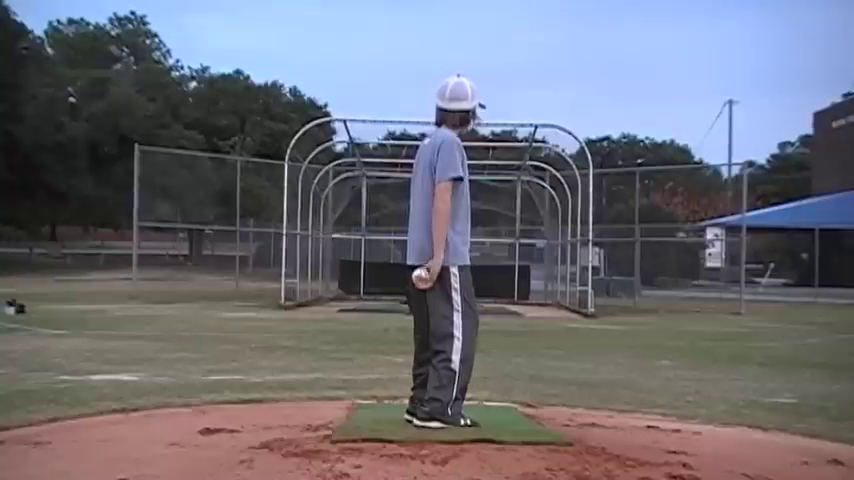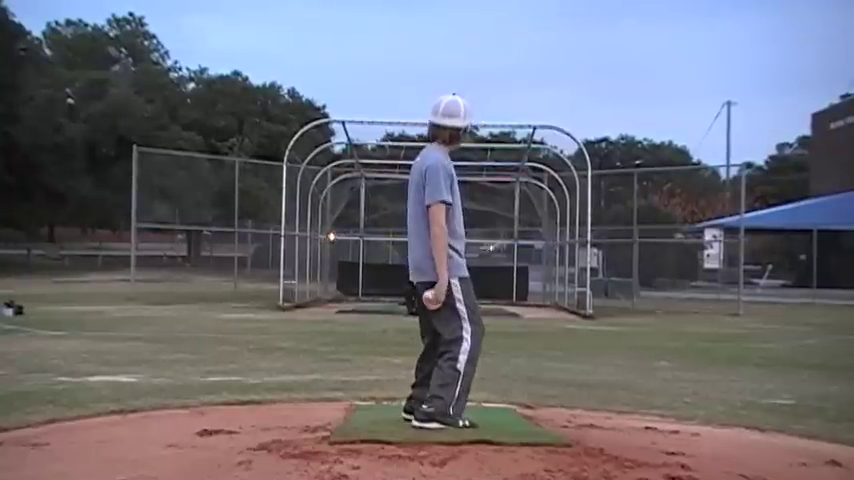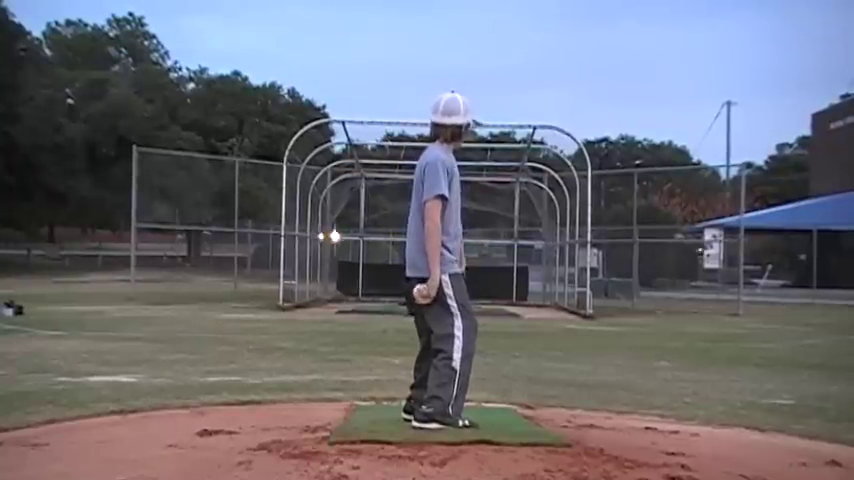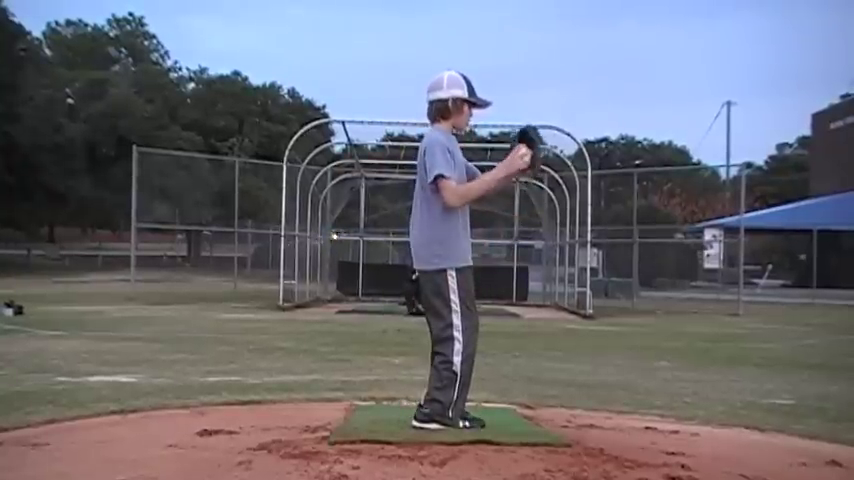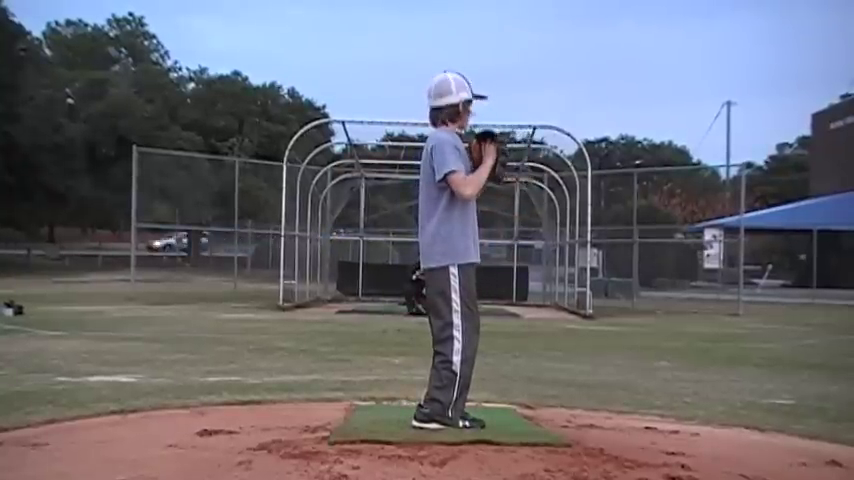
dt=1s
person 1, frame 1
left shoulder: (428, 143)
right shoulder: (449, 142)
right elbow: (442, 201)
right wrist: (439, 254)
left hip: (421, 255)
right hip: (446, 256)
left knee: (431, 333)
right knee: (456, 330)
left ankle: (422, 403)
right ankle: (438, 408)
person 1, frame 2
left shoulder: (424, 159)
right shoulder: (438, 163)
right elbow: (437, 222)
right wrist: (444, 276)
left hip: (424, 269)
right hip: (444, 269)
left knee: (439, 337)
right knee: (466, 334)
left ankle: (419, 402)
right ankle: (438, 409)
person 1, frame 3
left shoulder: (436, 158)
right shoulder: (439, 160)
right elbow: (432, 220)
left wrist: (459, 259)
right wrist: (436, 273)
left hip: (426, 266)
right hip: (437, 267)
left knee: (438, 335)
right knee: (459, 332)
left ankle: (419, 403)
right ankle: (437, 410)
person 1, frame 4
left shoulder: (448, 145)
right shoulder: (436, 142)
left elbow: (481, 183)
right elbow: (453, 196)
left wrist: (513, 164)
right wrist: (506, 170)
left hip: (442, 255)
right hip: (445, 257)
left knee: (451, 332)
right knee: (459, 331)
left ankle: (440, 407)
right ankle: (438, 410)
person 1, frame 5
left shoulder: (446, 142)
right shoulder: (444, 141)
left elbow: (467, 191)
right elbow: (466, 189)
left wrist: (484, 164)
right wrist: (488, 160)
left hip: (447, 254)
right hip: (451, 256)
left knee: (454, 334)
right knee: (459, 333)
left ankle: (440, 408)
right ankle: (439, 409)
